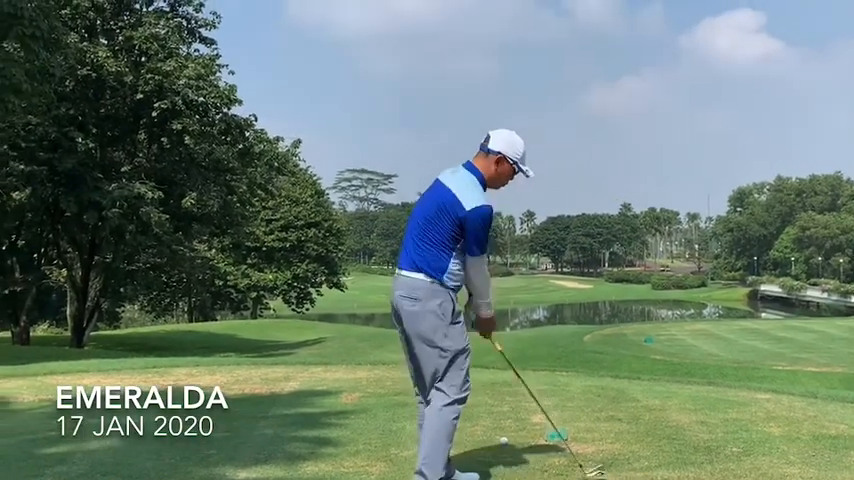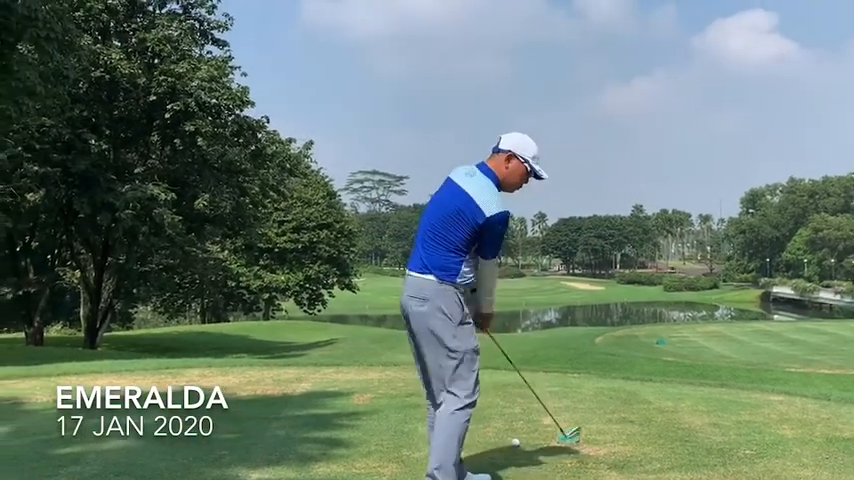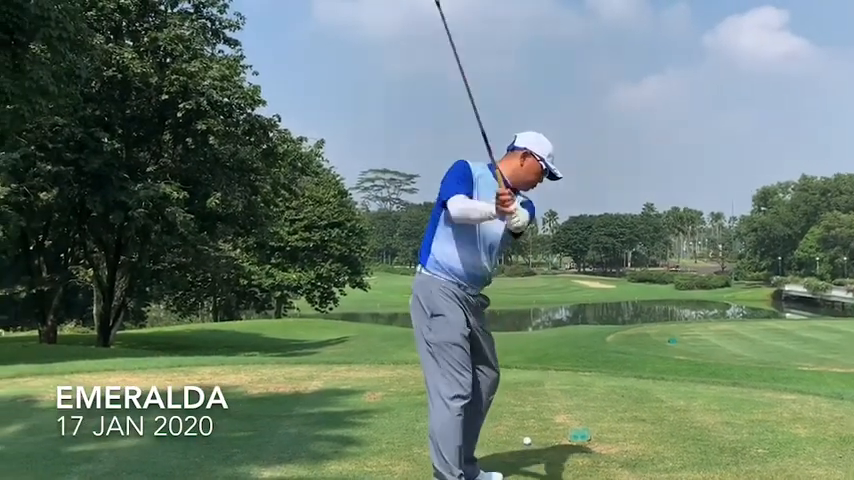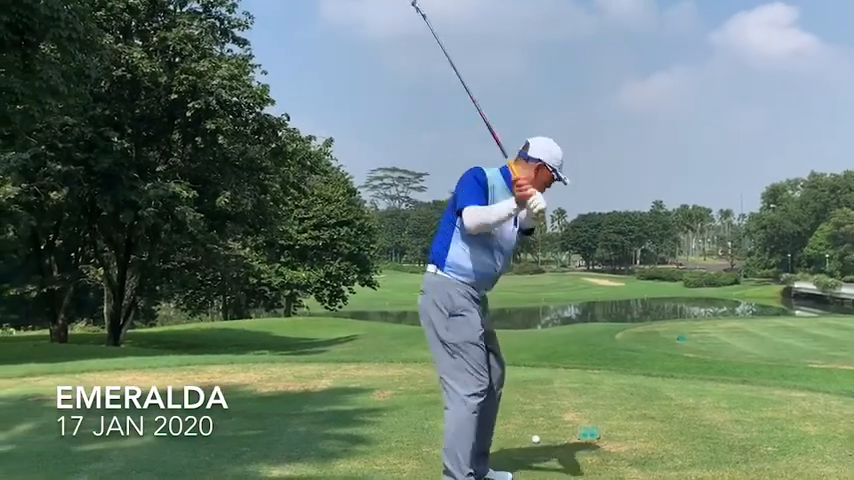
dt=0.4s
person 1, frame 1
left shoulder: (454, 178)
right shoulder: (478, 206)
right elbow: (477, 267)
left wrist: (478, 303)
right wrist: (483, 312)
left hip: (413, 291)
right hip: (430, 296)
left knee: (432, 388)
right knee: (450, 389)
person 1, frame 2
left shoulder: (462, 174)
right shoulder: (494, 210)
right elbow: (486, 268)
left wrist: (470, 303)
right wrist: (484, 309)
left hip: (417, 291)
right hip: (439, 297)
left knee: (440, 390)
right knee: (459, 393)
person 1, frame 3
left shoulder: (523, 202)
right shoulder: (465, 171)
left elbow: (518, 224)
right elbow: (458, 209)
left wrist: (509, 210)
right wrist: (495, 211)
left hip: (470, 296)
right hip: (438, 291)
left knee: (484, 381)
right knee: (452, 389)
person 1, frame 4
left shoulder: (524, 196)
right shoulder: (479, 178)
left elbow: (532, 216)
right elbow: (472, 220)
left wrist: (530, 200)
right wrist: (515, 203)
left hip: (471, 296)
right hip: (448, 292)
left knee: (491, 380)
right knee: (468, 389)
